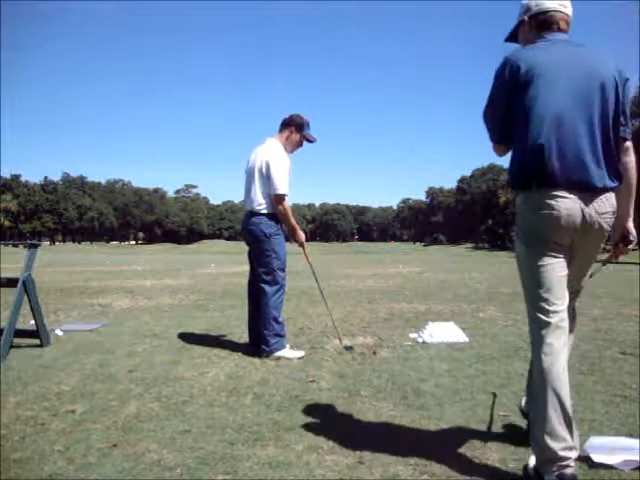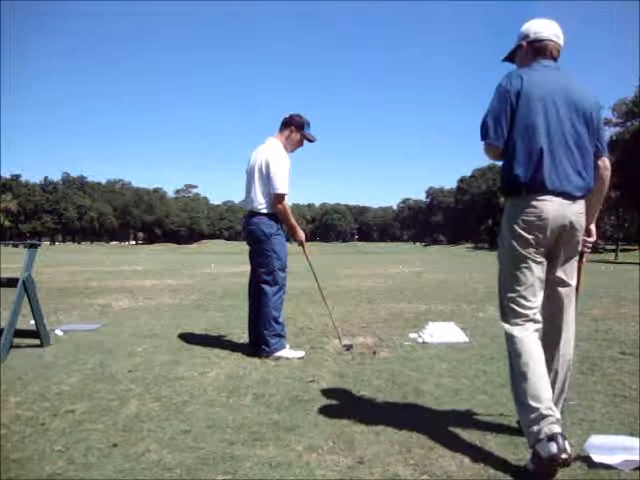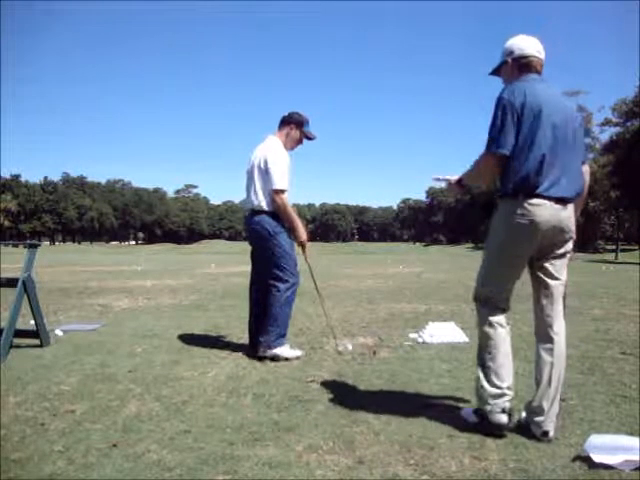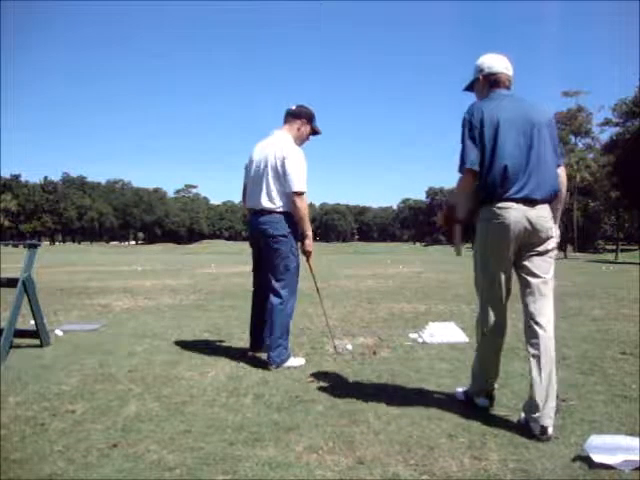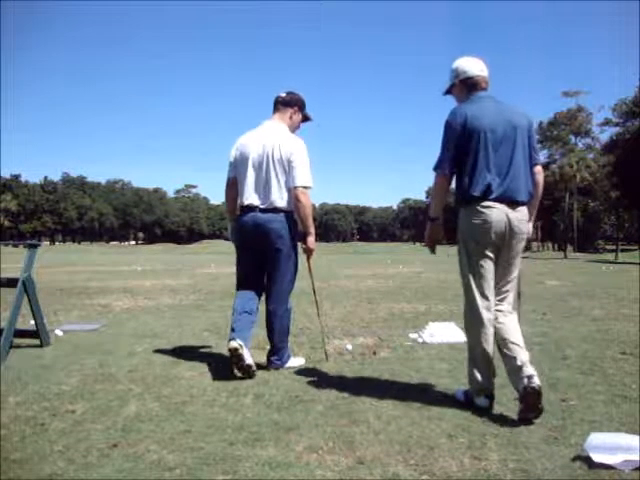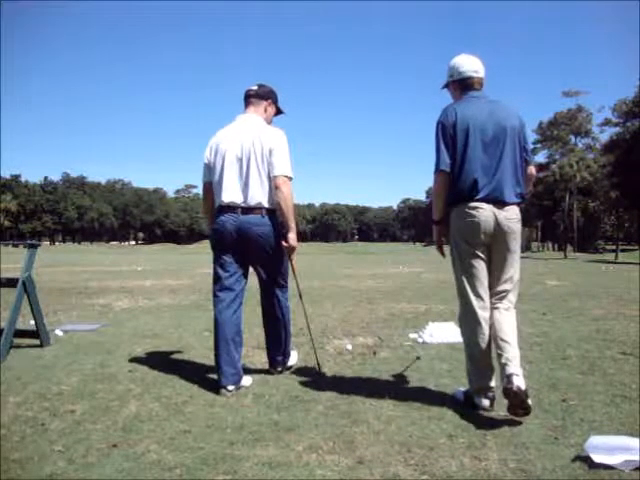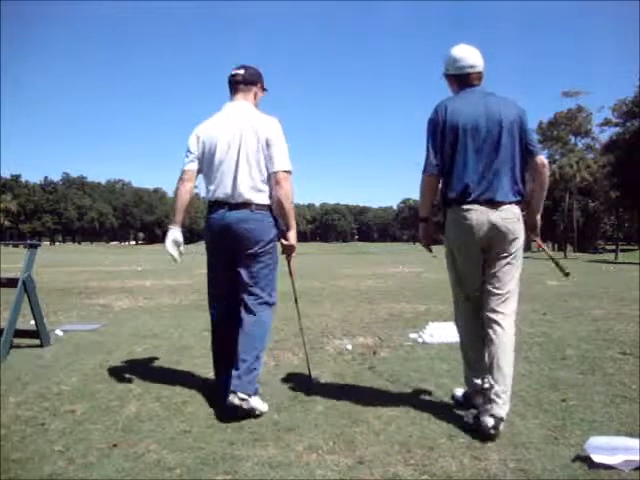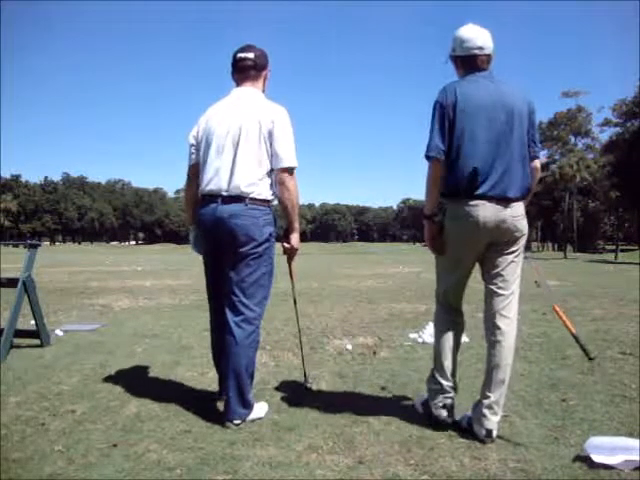
dt=0.4s
person 1, frame 1
left shoulder: (517, 64)
left elbow: (499, 145)
left hip: (543, 205)
right hip: (598, 207)
left knee: (549, 329)
right knee: (564, 319)
right ankle: (540, 411)
person 1, frame 2
left shoulder: (515, 84)
right shoulder: (585, 98)
left elbow: (493, 150)
right elbow: (602, 168)
right wrist: (590, 219)
left hip: (530, 208)
right hip: (572, 211)
left knee: (521, 318)
right knee: (561, 319)
left ankle: (547, 431)
right ankle: (547, 422)
person 1, frame 3
left shoulder: (514, 94)
right shoulder: (569, 107)
left elbow: (495, 159)
right elbow: (584, 172)
left wrist: (462, 181)
left hip: (523, 208)
right hip: (563, 212)
left knee: (491, 304)
right knee: (552, 315)
left ankle: (495, 408)
right ankle: (542, 418)
person 1, frame 4
left shoulder: (478, 112)
right shoulder: (541, 116)
left elbow: (469, 175)
right elbow: (561, 175)
left wrist: (461, 220)
right wrist: (554, 221)
left hip: (498, 215)
right hip: (540, 216)
left knee: (492, 310)
right knee: (541, 314)
left ankle: (482, 391)
right ankle: (541, 414)
person 1, frame 5
left shoulder: (461, 115)
right shoulder: (520, 117)
left elbow: (444, 177)
right elbow: (538, 174)
left wrist: (433, 220)
right wrist: (530, 216)
left hip: (479, 214)
right hip: (517, 214)
left knee: (480, 306)
right knee: (504, 304)
left ankle: (481, 390)
right ankle: (525, 376)
person 1, frame 6
left shoulder: (451, 115)
right shoulder: (512, 116)
left elbow: (443, 175)
right elbow: (530, 173)
left wrist: (437, 221)
left hip: (468, 214)
right hip: (508, 215)
left knee: (475, 305)
right knee: (503, 301)
left ankle: (481, 389)
right ankle: (513, 377)
person 1, frame 7
left shoulder: (444, 111)
right shoulder: (512, 109)
left elbow: (432, 174)
right elbow: (540, 164)
left wrist: (424, 219)
right wrist: (534, 212)
left hip: (463, 216)
right hip: (508, 216)
left knee: (469, 309)
right knee: (502, 312)
left ankle: (477, 390)
right ankle: (494, 410)
person 1, frame 8
left shoulder: (451, 94)
right shoulder: (521, 100)
left elbow: (438, 162)
right elbow: (535, 167)
left wrist: (430, 217)
left hip: (464, 211)
right hip: (511, 214)
left knee: (448, 306)
right knee: (502, 316)
left ankle: (440, 401)
right ankle: (488, 417)
person 2, frame 1
left shoulder: (259, 151)
right shoulder: (278, 156)
right elbow: (279, 202)
right wrist: (295, 230)
left hip: (252, 220)
right hip: (267, 224)
left knee: (259, 283)
right knee: (273, 283)
left ankle: (259, 340)
right ankle: (272, 344)
person 2, frame 2
left shoulder: (260, 151)
right shoulder: (278, 155)
right elbow: (278, 201)
right wrist: (295, 229)
left hip: (253, 220)
right hip: (268, 224)
left knee: (260, 283)
right knee: (273, 284)
left ankle: (258, 340)
right ankle: (272, 344)
person 2, frame 3
left shoulder: (261, 150)
right shoulder: (277, 153)
right elbow: (278, 197)
right wrist: (297, 227)
left hip: (256, 220)
right hip: (270, 222)
left knee: (261, 283)
right knee: (286, 279)
left ankle: (258, 341)
right ankle: (273, 341)
person 2, frame 4
left shoulder: (259, 147)
right shoulder: (292, 151)
left elbow: (246, 192)
right elbow: (297, 199)
right wrist: (307, 235)
left hip: (256, 221)
right hip: (279, 224)
left knee: (263, 285)
right knee: (283, 290)
left ankle: (259, 340)
right ankle: (278, 355)
person 2, frame 5
left shoulder: (244, 140)
right shoulder: (293, 143)
left elbow: (231, 189)
right elbow: (300, 195)
left wrist: (233, 223)
right wrist: (309, 232)
left hip: (247, 220)
right hip: (278, 222)
left knee: (247, 287)
right knee: (279, 293)
left ankle: (239, 338)
right ankle: (279, 356)
person 2, frame 6
left shoulder: (218, 138)
right shoulder: (272, 135)
left elbow: (208, 192)
right elbow: (281, 185)
left wrist: (214, 227)
right wrist: (291, 229)
left hip: (225, 221)
right hip: (262, 221)
left knee: (227, 297)
right knee: (274, 292)
left ankle: (229, 376)
right ankle: (279, 358)
person 2, frame 7
left shoulder: (205, 128)
right shoulder: (267, 124)
left elbow: (186, 181)
right elbow: (280, 181)
left wrist: (175, 226)
right wrist: (290, 227)
left hip: (217, 219)
right hip: (256, 219)
left knee: (222, 305)
right knee: (258, 302)
left ankle: (225, 383)
right ankle: (243, 386)
person 2, frame 8
left shoulder: (209, 115)
right shoulder: (273, 113)
left elbow: (193, 179)
right elbow: (284, 178)
left wrist: (194, 225)
right wrist: (293, 228)
left hip: (210, 213)
right hip: (251, 215)
left knee: (220, 307)
right knee: (244, 311)
left ankle: (227, 386)
right ankle: (238, 406)
